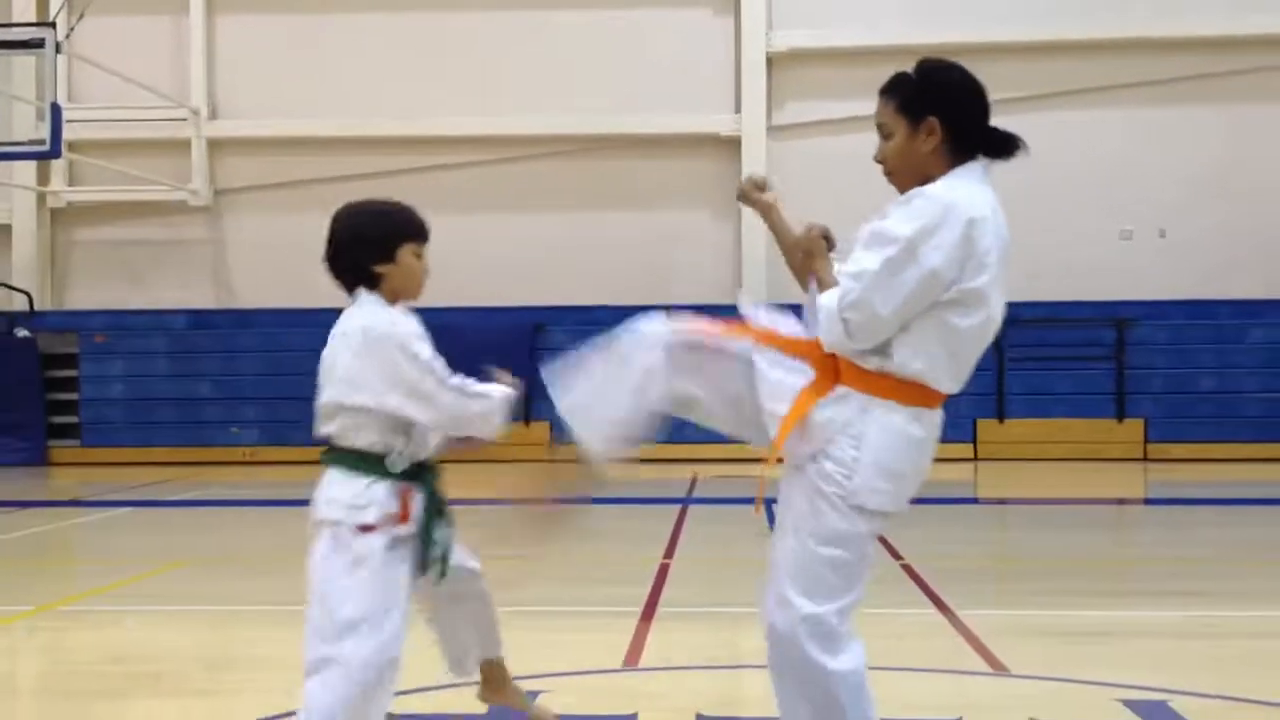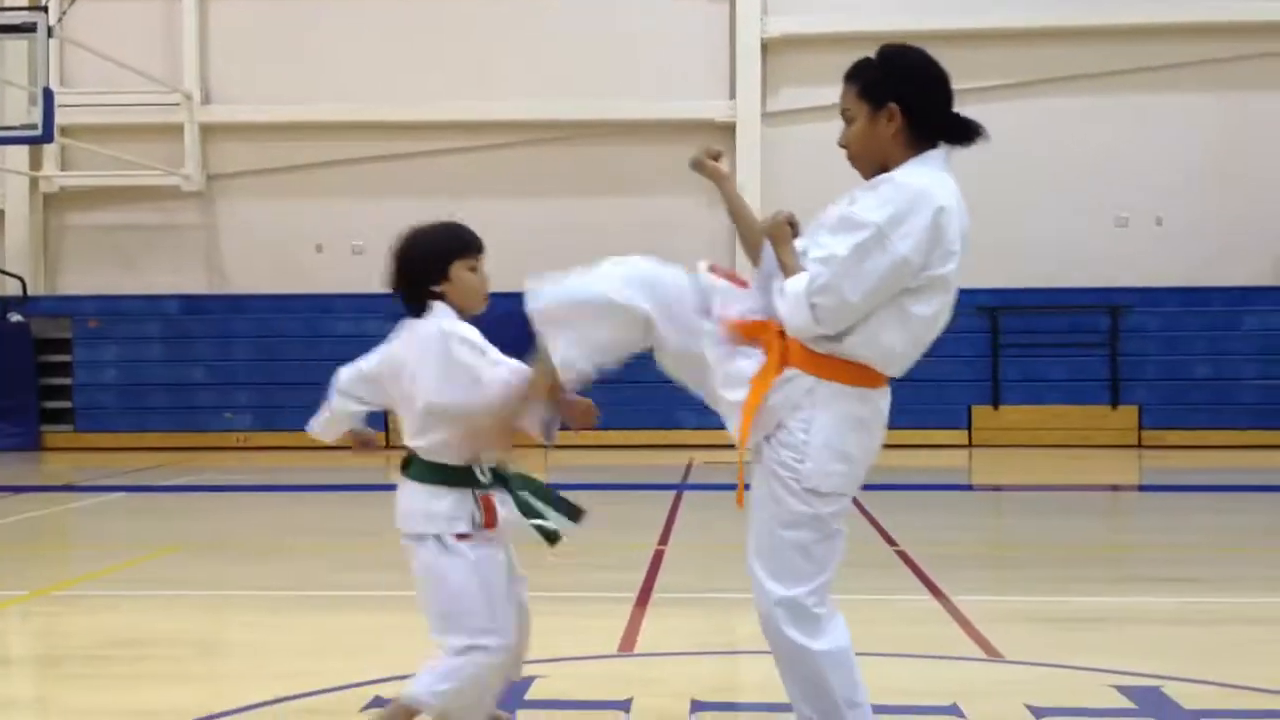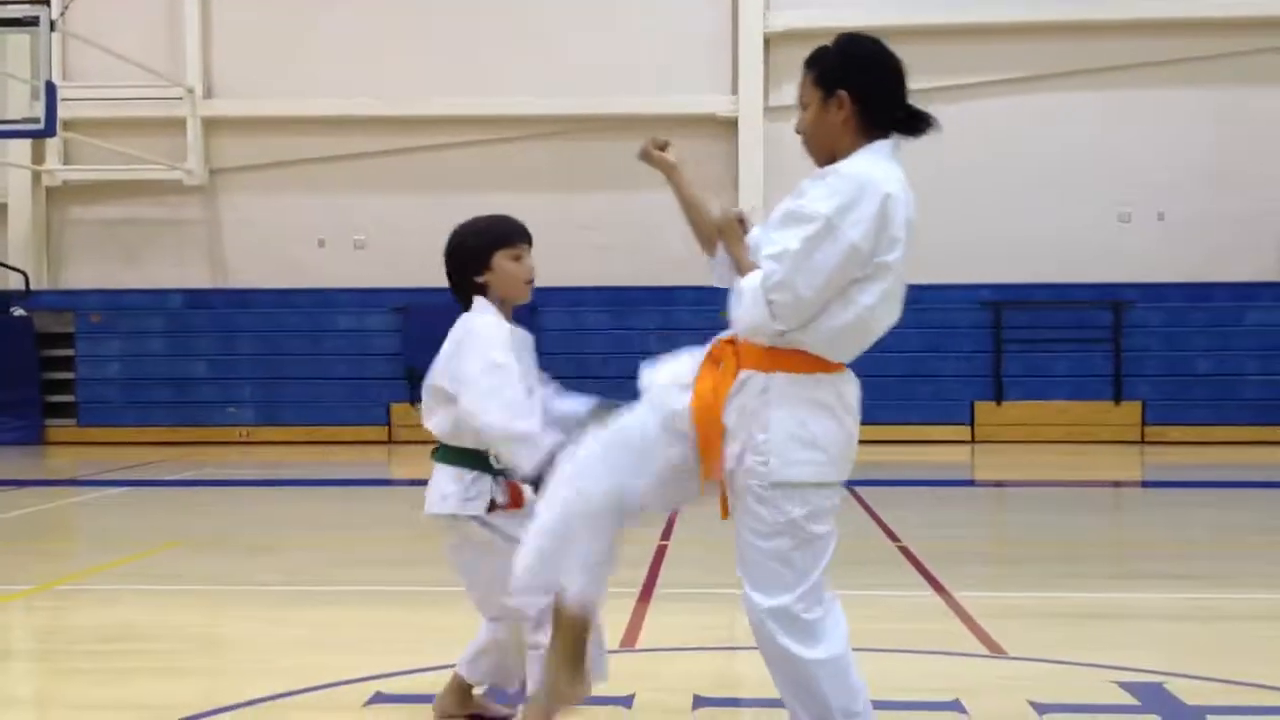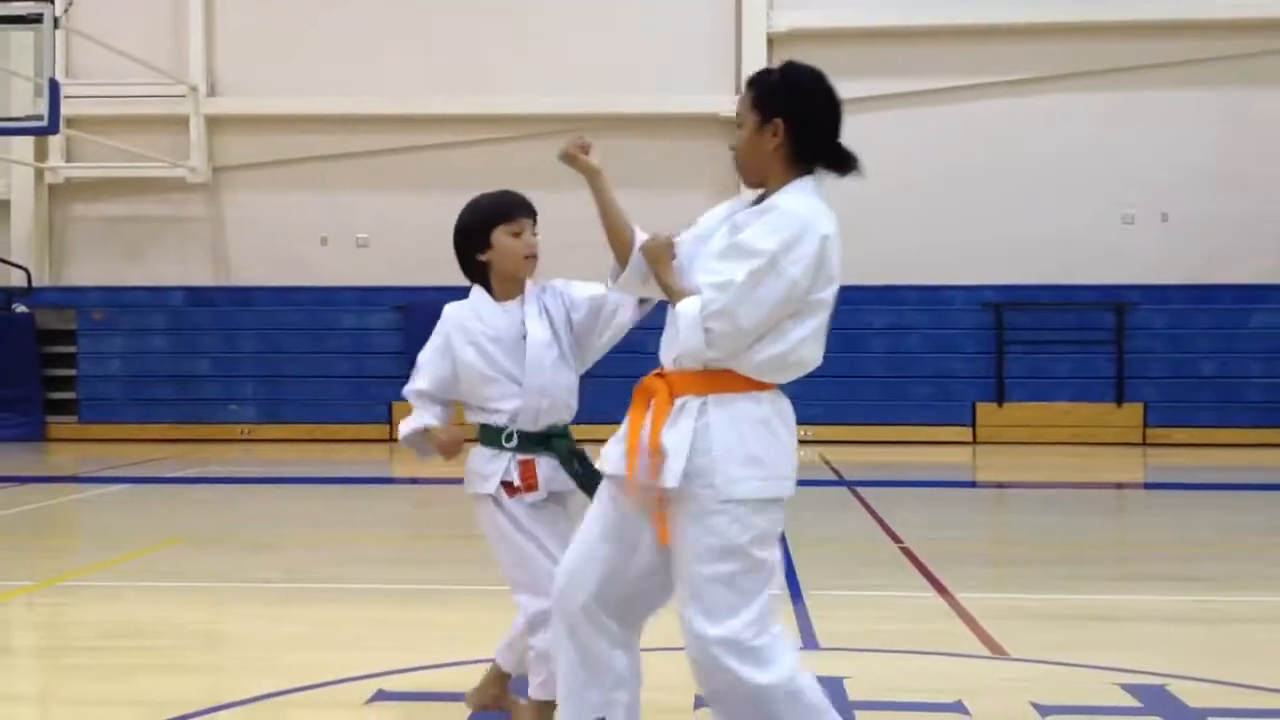
dt=0.2s
person 1, frame 1
left shoulder: (952, 212)
right shoulder: (944, 208)
left elbow: (849, 324)
right elbow: (847, 311)
left wrist: (816, 261)
right wrist: (773, 217)
left hip: (861, 432)
right hip: (832, 402)
left knee: (809, 621)
right knee: (661, 342)
person 1, frame 2
left shoulder: (917, 198)
right shoulder: (897, 193)
left elbow: (821, 308)
right elbow: (778, 281)
left wrist: (783, 247)
right wrist: (725, 188)
left hip: (819, 412)
right hip: (775, 364)
left knee: (794, 601)
right knee: (632, 290)
person 1, frame 3
left shoulder: (865, 187)
right shoulder: (851, 185)
left elbow: (773, 303)
right elbow: (732, 265)
left wrist: (735, 243)
right wrist: (675, 177)
left hip: (789, 411)
right hip: (737, 386)
left knee: (788, 607)
right knee: (589, 480)
right ankle: (566, 665)
person 1, frame 4
left shoulder: (798, 226)
right shoulder: (742, 216)
left elbow: (709, 332)
right elbow: (637, 268)
left wrist: (667, 274)
right wrist: (595, 180)
left hip: (730, 437)
right hip: (673, 427)
left knee: (725, 637)
right knee: (589, 595)
person 2, frame 1
left shoulder: (360, 324)
right shoulder: (387, 328)
right elbow: (445, 400)
right wrist: (502, 396)
left hip: (394, 495)
right hip: (367, 503)
left knee: (460, 586)
right knee: (359, 650)
person 2, frame 2
left shoulder: (407, 341)
right shoulder: (453, 336)
left elbow: (352, 385)
right elbow: (510, 386)
left wrist: (342, 428)
right wrist: (563, 404)
left hip: (458, 501)
right hip: (453, 508)
left knee: (502, 614)
right knee: (484, 637)
person 2, frame 3
left shoulder: (509, 335)
right shoulder: (484, 336)
left elbow: (539, 403)
right elbow: (497, 419)
left wrist: (592, 416)
right wrist: (551, 455)
left hip: (499, 493)
right hip: (475, 495)
left knee: (513, 609)
right knee: (556, 600)
person 2, frame 4
left shoulder: (557, 302)
right shoulder: (459, 322)
left elbow: (616, 302)
right elbow: (423, 395)
right wrist: (431, 433)
left hip: (558, 466)
right hip: (505, 475)
left knee: (546, 592)
right knee: (553, 592)
